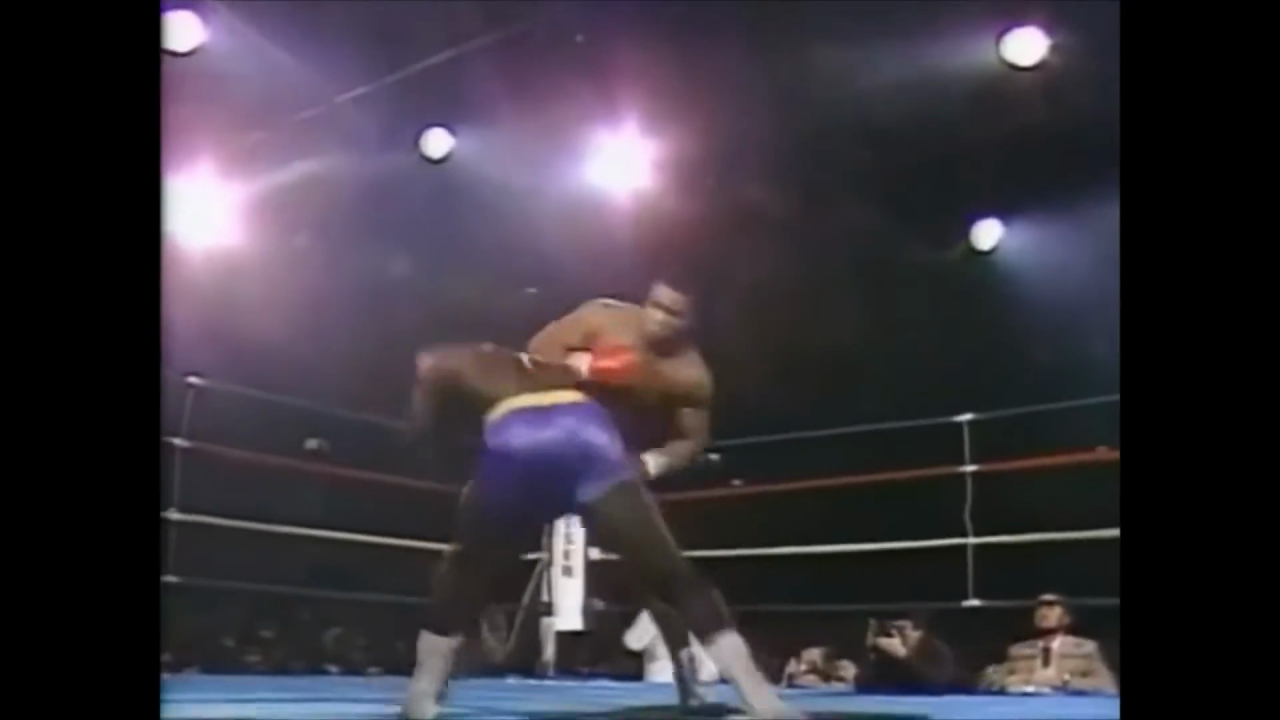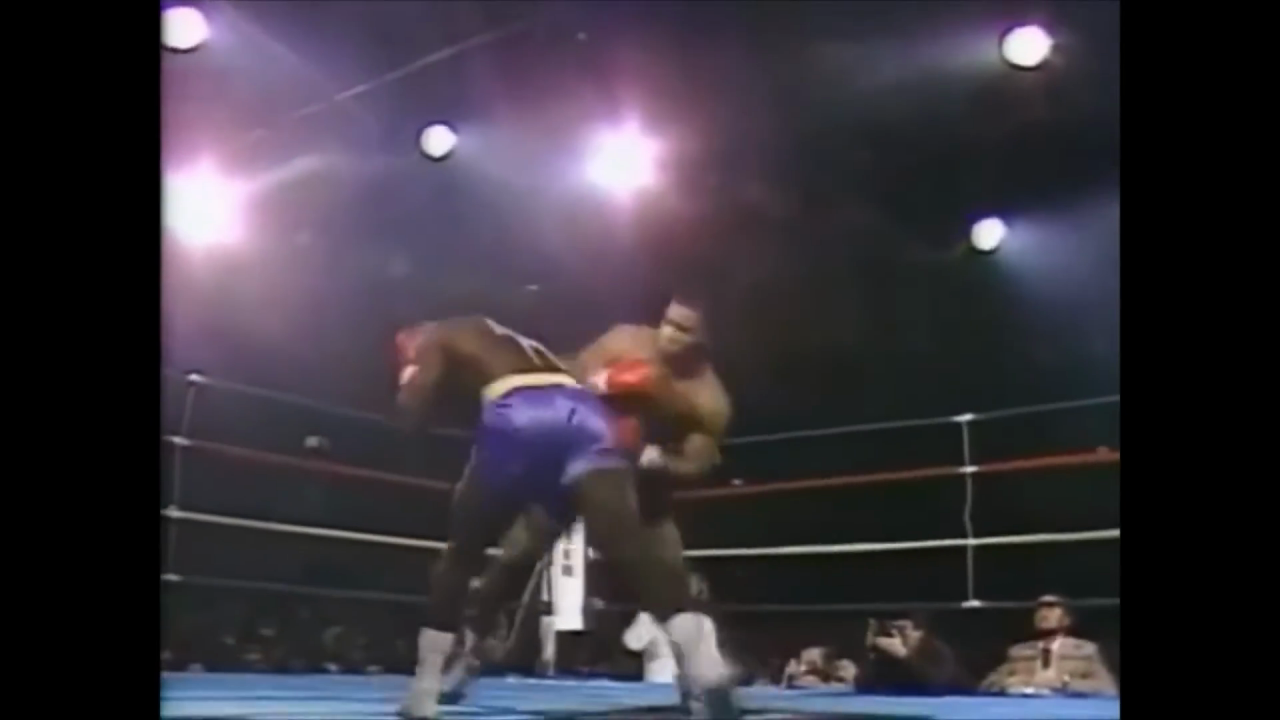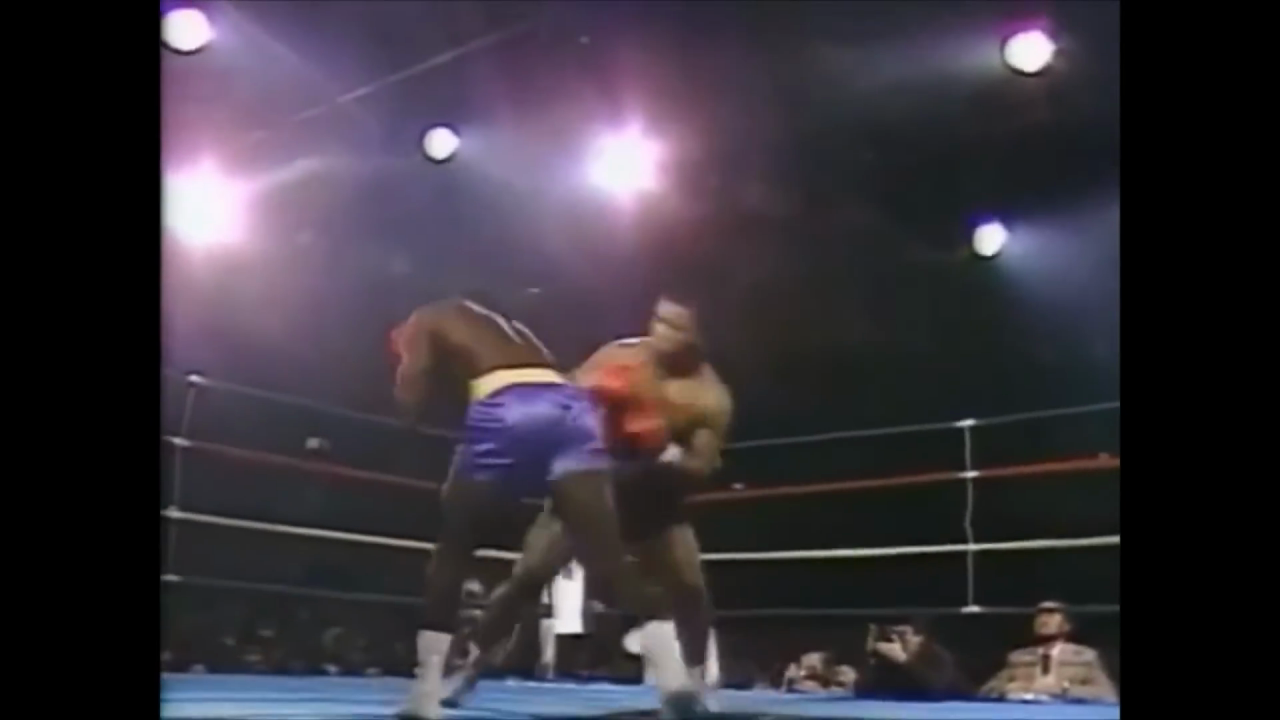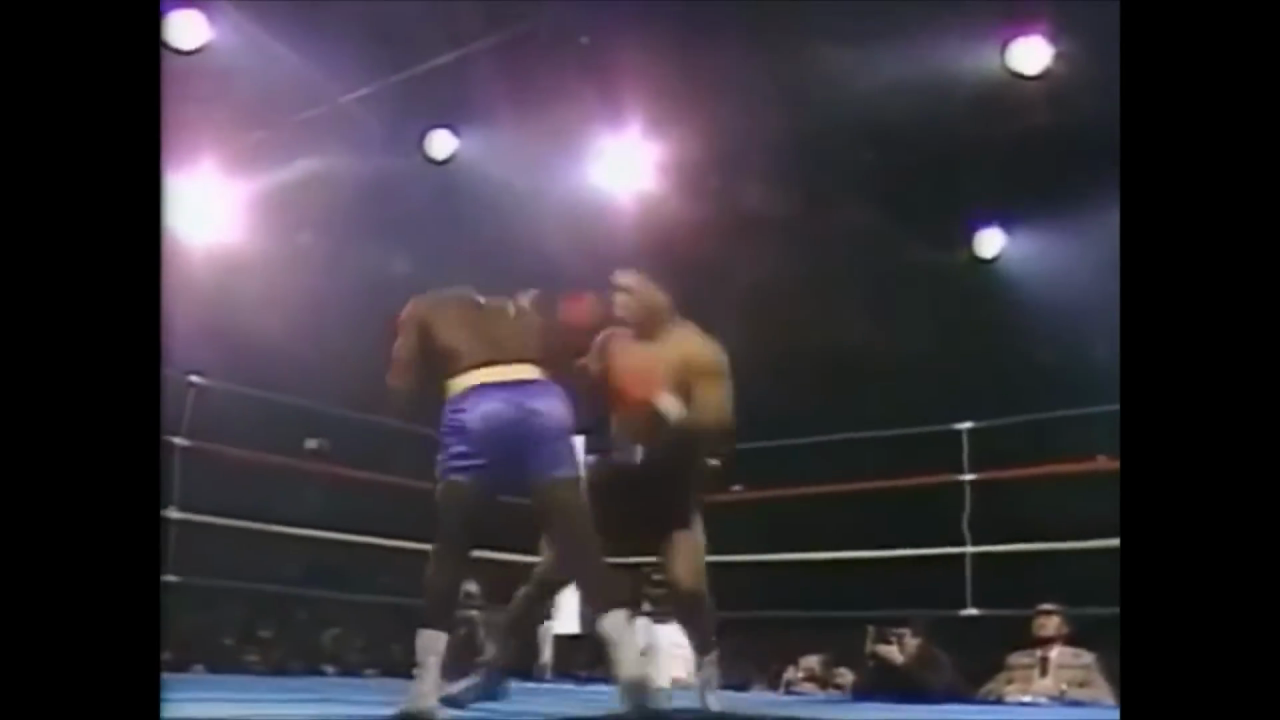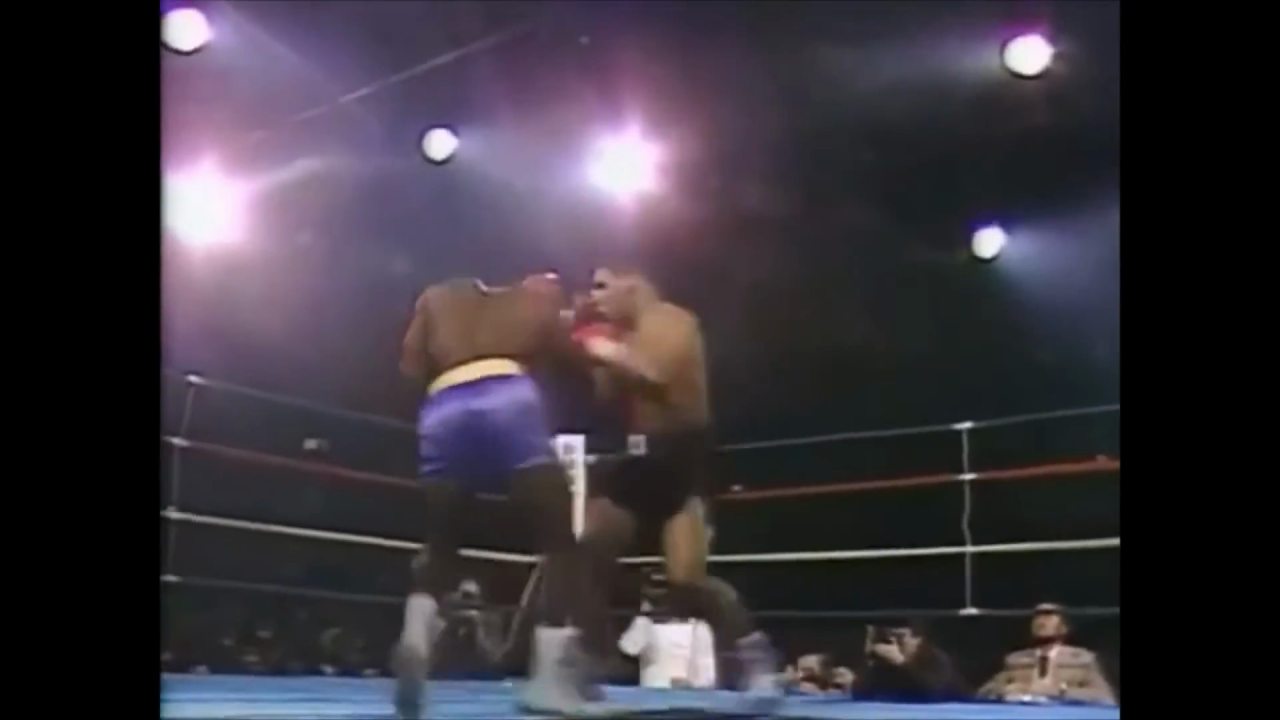
dt=0.1s
person 1, frame 1
left shoulder: (691, 375)
right shoulder: (603, 317)
left elbow: (692, 442)
right elbow: (539, 352)
left wrist: (651, 465)
right wrist: (581, 366)
left ankle: (685, 676)
person 1, frame 2
left shoulder: (710, 399)
right shoulder: (624, 342)
left elbow: (696, 465)
left wrist: (651, 456)
left hip: (641, 475)
left knee: (672, 579)
right knee: (512, 562)
person 1, frame 3
left shoulder: (711, 399)
right shoulder: (620, 357)
left elbow: (705, 465)
left wrist: (669, 451)
left hip: (653, 492)
left knee: (690, 590)
right knee: (528, 576)
left ankle: (693, 686)
right ankle: (469, 670)
person 1, frame 4
left shoulder: (701, 353)
right shoulder: (614, 340)
left elbow: (718, 428)
left wrist: (666, 405)
left hip: (672, 477)
right hip: (620, 470)
left knee: (688, 587)
right knee: (551, 574)
left ankle: (708, 681)
right ankle: (495, 671)
person 1, frame 5
left shoulder: (671, 323)
right shoulder: (622, 334)
left elbow: (659, 376)
right elbow: (611, 393)
left wrist: (606, 349)
left hip: (677, 455)
right hip: (640, 458)
left knee: (684, 580)
right knee: (590, 560)
left ankle: (756, 660)
person 2, frame 1
left shoulder: (443, 365)
left elbow: (432, 434)
left hip: (514, 438)
right hip: (580, 428)
left knee: (465, 571)
right knee: (675, 579)
person 2, frame 2
left shoulder: (438, 336)
right shoulder: (499, 337)
left elbow: (418, 410)
left wrist: (411, 376)
left hip: (516, 413)
right hip: (581, 409)
left knee: (459, 558)
right knee: (639, 558)
right ankle: (706, 671)
person 2, frame 3
left shoulder: (429, 321)
right shoulder: (503, 328)
left elbow: (411, 399)
left wrist: (409, 363)
left hip: (502, 411)
right hip: (568, 407)
left knee: (450, 558)
right knee: (609, 560)
person 2, frame 4
left shoulder: (424, 309)
right shoulder: (518, 311)
left elbow: (403, 387)
left hip: (472, 410)
right hip: (540, 404)
left knee: (447, 558)
right knee: (583, 555)
right ankle: (629, 666)
person 2, frame 5
left shoulder: (438, 297)
right shoulder: (534, 297)
left elbow: (412, 367)
right elbow: (558, 347)
left hip: (446, 411)
right hip: (509, 399)
left knee: (440, 549)
right knee: (560, 546)
left ankle: (415, 643)
right ankle: (551, 679)
